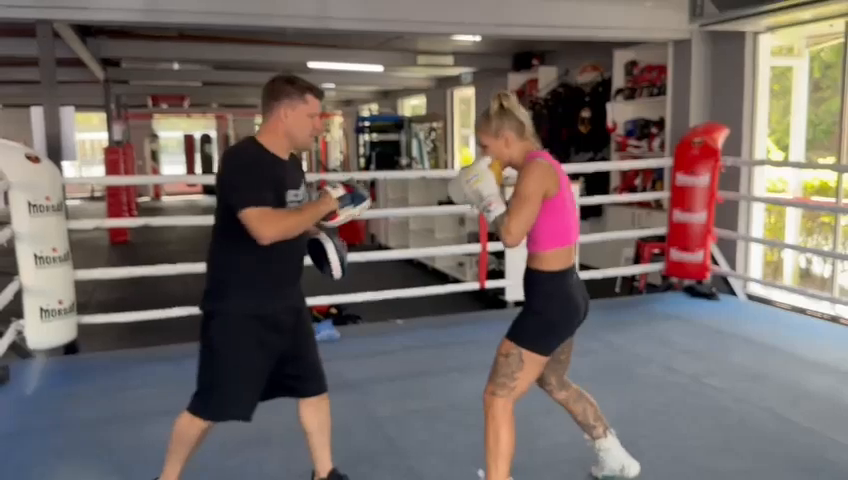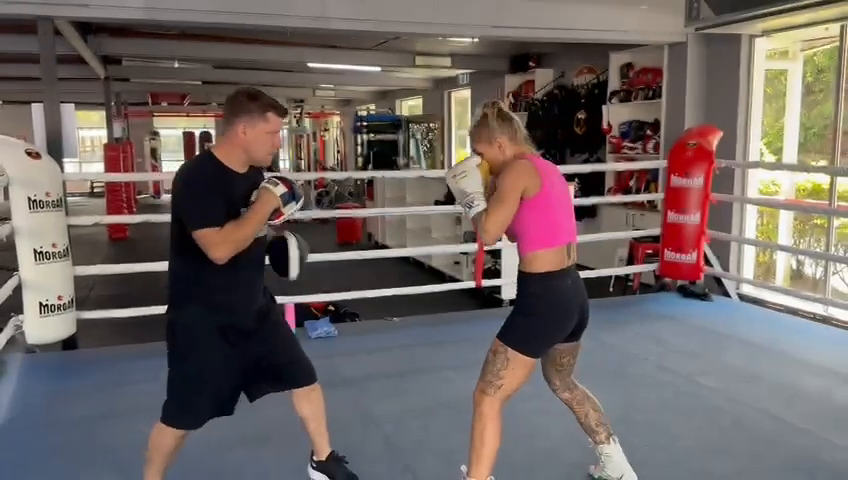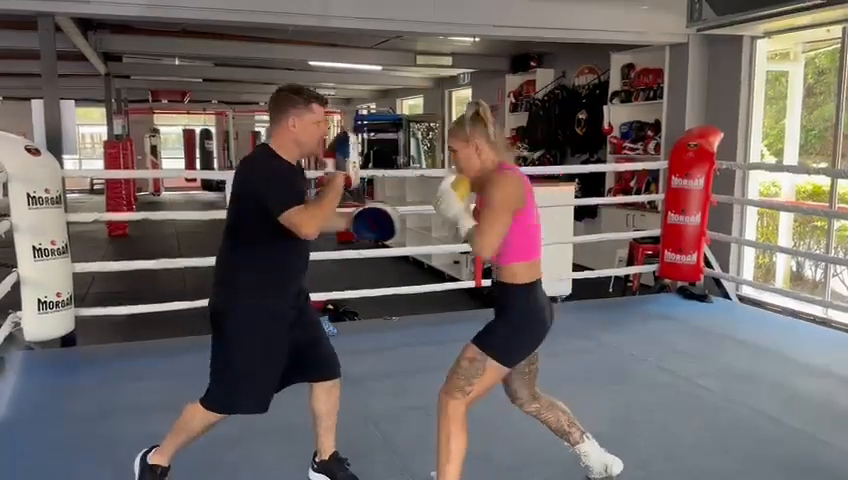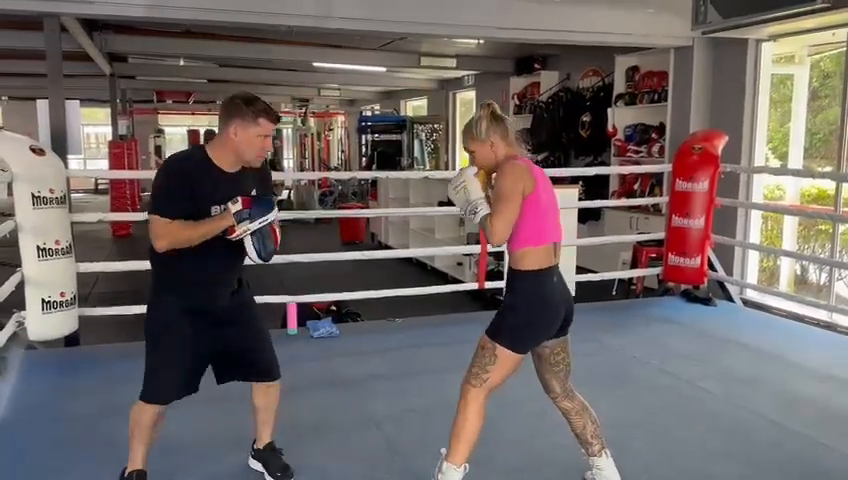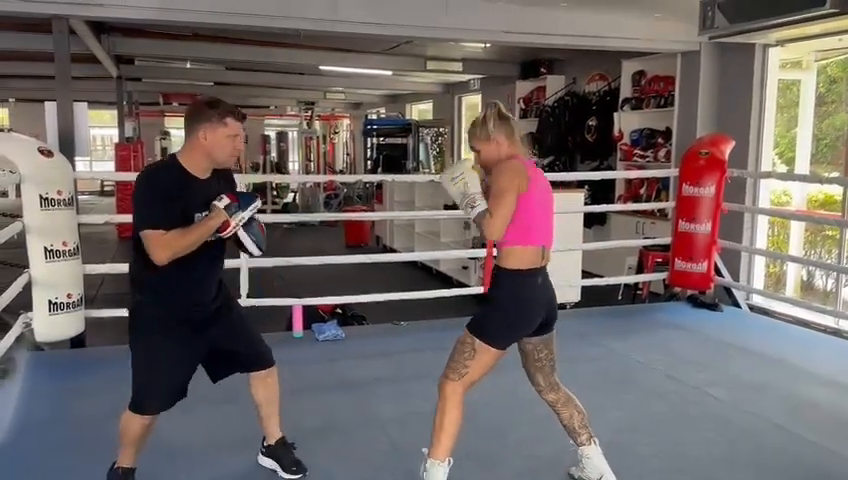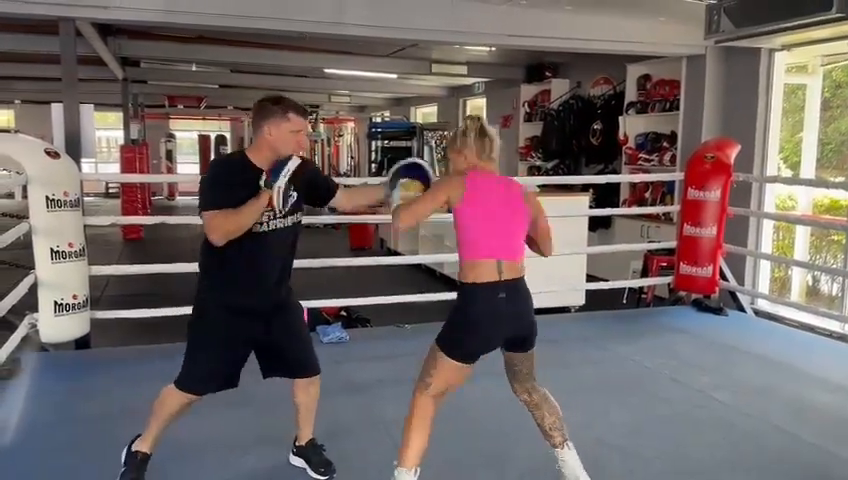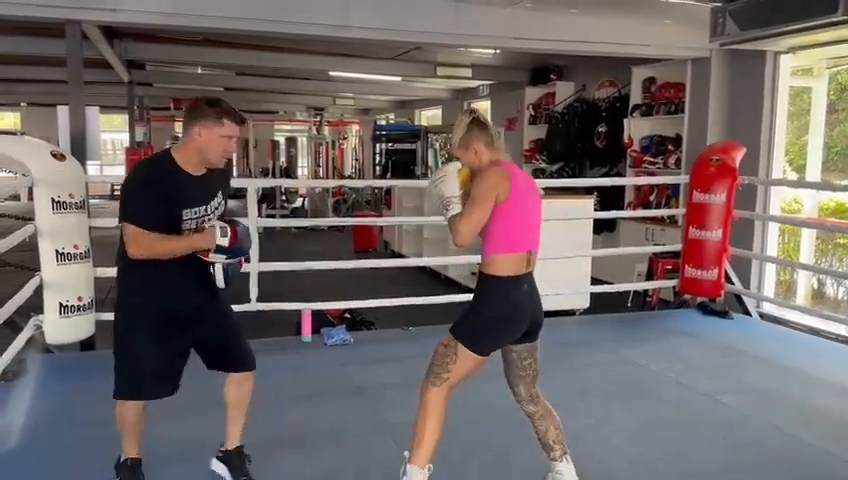
dt=0.7s
person 1, frame 1
left shoulder: (290, 163)
right shoulder: (243, 161)
right elbow: (267, 230)
left wrist: (317, 234)
right wrist: (326, 204)
left hip: (285, 304)
right hip: (238, 309)
left knee: (314, 388)
right knee: (209, 405)
person 1, frame 2
left shoulder: (254, 173)
right shoulder: (197, 179)
right elbow: (220, 248)
right wrist: (267, 203)
left hip: (254, 308)
right hip: (201, 318)
left knee: (304, 379)
right knee: (181, 414)
person 1, frame 3
left shoulder: (290, 167)
right shoulder: (260, 169)
left elbow: (318, 220)
right elbow: (310, 226)
right wrist: (338, 179)
left hip: (288, 300)
right hip: (246, 306)
left knee: (327, 373)
right knee: (224, 401)
person 1, frame 4
left shoulder: (257, 175)
right shoulder: (181, 169)
left elbow: (266, 226)
right elbow: (162, 238)
right wrist: (226, 220)
left hip: (231, 297)
right hip: (178, 304)
left knee: (268, 374)
right knee: (158, 394)
left ankle: (263, 449)
person 1, frame 5
left shoulder: (223, 177)
right shoulder: (156, 180)
right elbow: (161, 251)
left wrist: (243, 228)
right wrist: (217, 217)
left hip: (213, 301)
right hip: (160, 313)
left knee: (263, 364)
right knee: (146, 405)
left ankle: (274, 445)
person 1, frame 6
left shoulder: (298, 170)
right shoulder: (225, 172)
left elbow: (341, 196)
right elbow: (218, 233)
left wrist: (390, 189)
right wrist: (266, 195)
left hip: (275, 298)
right hip: (225, 302)
left knee: (308, 372)
right knee: (192, 384)
left ankle: (304, 445)
person 1, frame 7
left shoulder: (219, 173)
right shoulder: (147, 176)
right elbow: (137, 246)
right wrist: (205, 239)
left hip: (200, 294)
right hip: (146, 304)
left knee: (241, 365)
right knee: (134, 390)
person 2, frame 1
left shoulder: (536, 169)
right shoulder: (541, 165)
left elbow: (511, 235)
right elbow: (519, 217)
left wrist: (487, 194)
right wrist: (478, 192)
left hip: (550, 298)
right hip: (565, 292)
left knee: (498, 399)
right knee: (554, 381)
person 2, frame 2
left shoulder: (518, 169)
right shoulder: (548, 170)
left elbow: (488, 233)
left wrist: (470, 192)
right wrist: (483, 190)
left hip: (542, 299)
right hip: (571, 294)
left knee: (488, 398)
right knee: (563, 384)
person 2, frame 3
left shoulder: (503, 183)
right shoulder: (497, 180)
left elbow: (485, 248)
left wrist: (456, 211)
left hip: (518, 312)
right hip: (532, 305)
left knee: (452, 401)
right knee: (526, 397)
person 2, frame 4
left shoulder: (513, 173)
right shoulder: (533, 172)
left elbow: (497, 235)
left wrist: (473, 199)
right wrist: (483, 197)
left hip: (528, 296)
right hip: (556, 293)
left knee: (474, 390)
right knee: (560, 391)
person 2, frame 5
left shoulder: (507, 169)
right shoulder: (537, 175)
left elbow: (494, 232)
left wrist: (471, 197)
right wrist: (476, 195)
left hip: (512, 294)
right hip: (541, 291)
left knee: (452, 384)
right knee: (547, 385)
person 2, frame 6
left shoulder: (457, 183)
right shoulder: (523, 194)
left elbow: (401, 221)
right elbow: (545, 247)
left wrist: (411, 198)
left hip: (478, 308)
right hip: (516, 305)
left knee: (425, 398)
right knee: (527, 389)
person 2, frame 7
left shoulder: (491, 177)
right shoulder: (525, 181)
left elbow: (462, 236)
left wrist: (450, 198)
right wrist: (471, 198)
left hip: (497, 301)
right hip: (527, 298)
left knee: (435, 389)
right knee: (528, 395)
